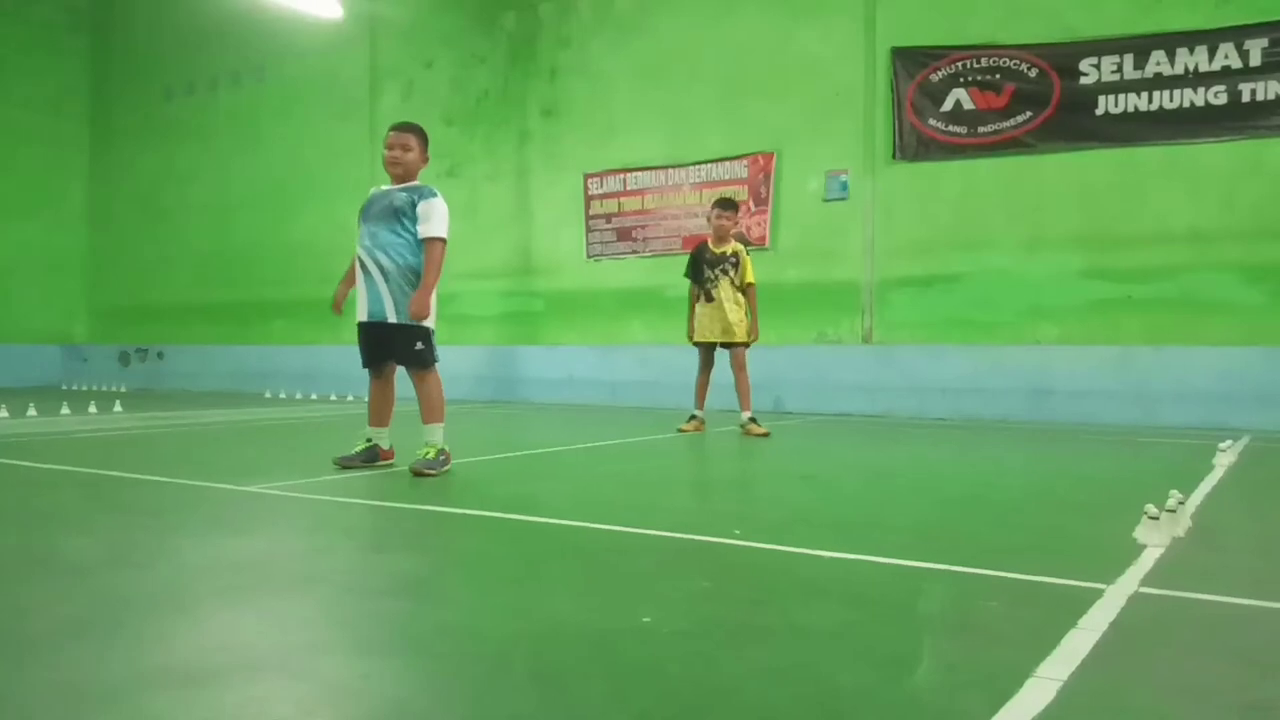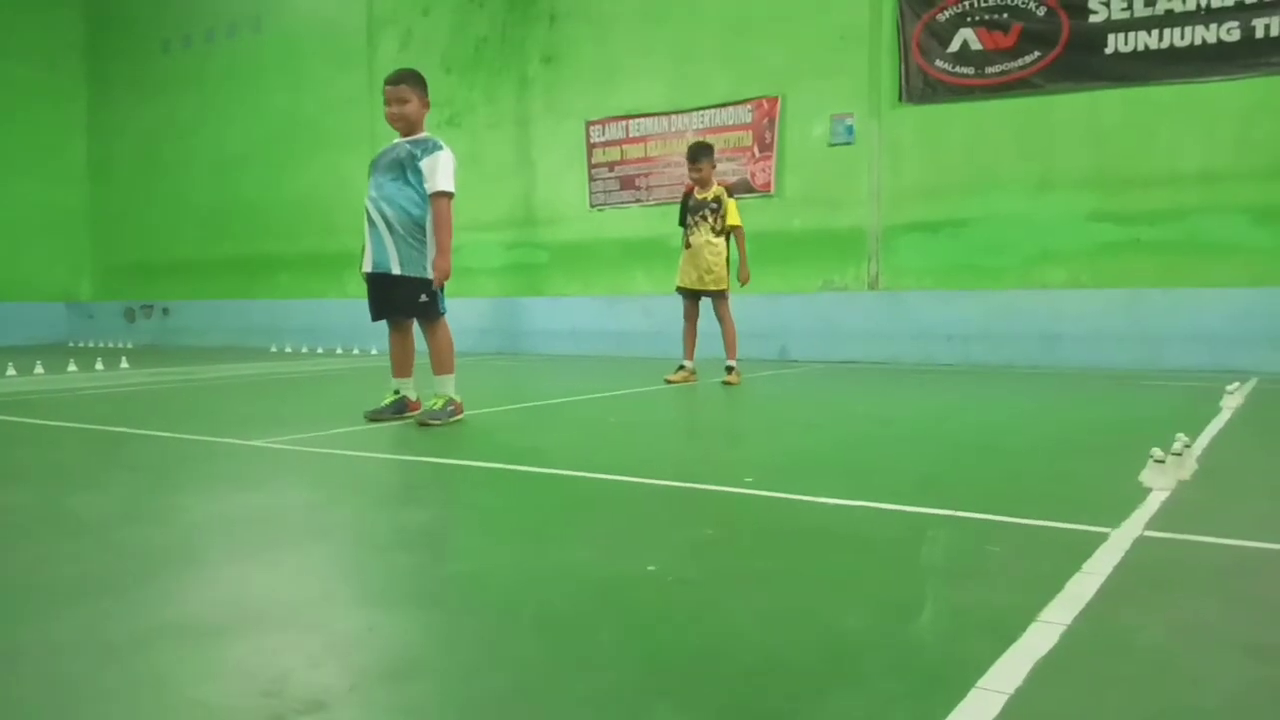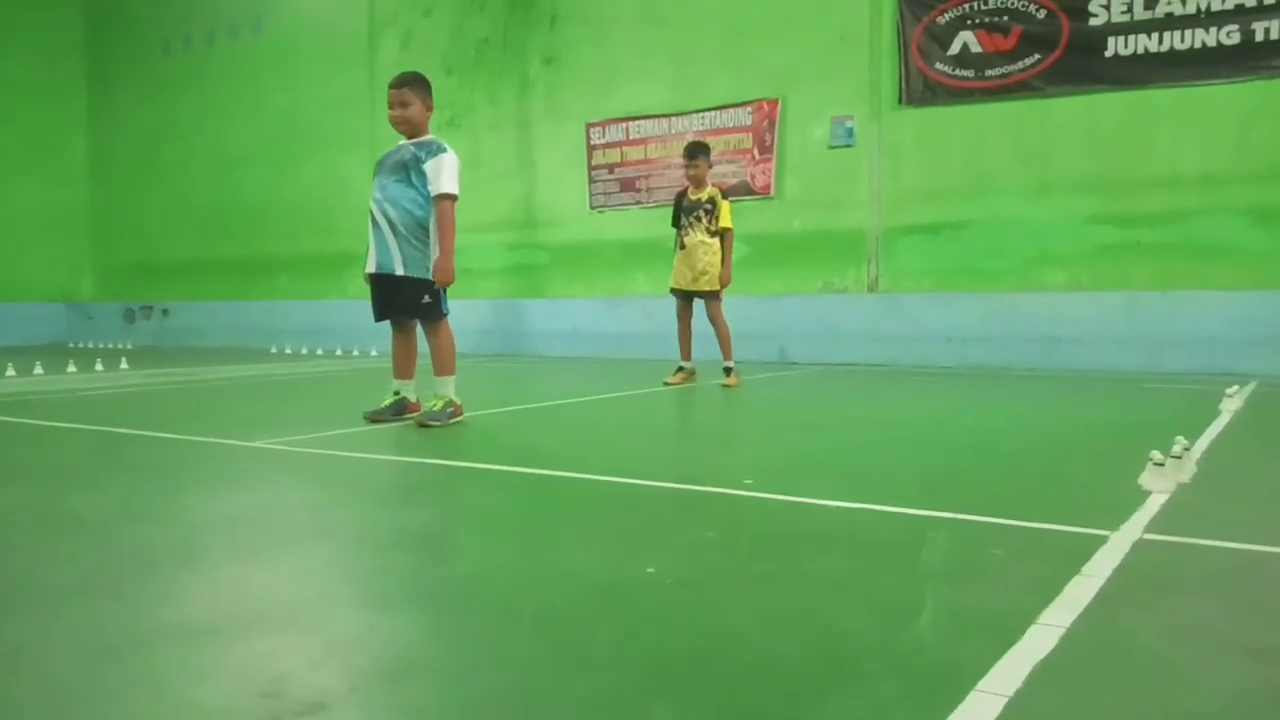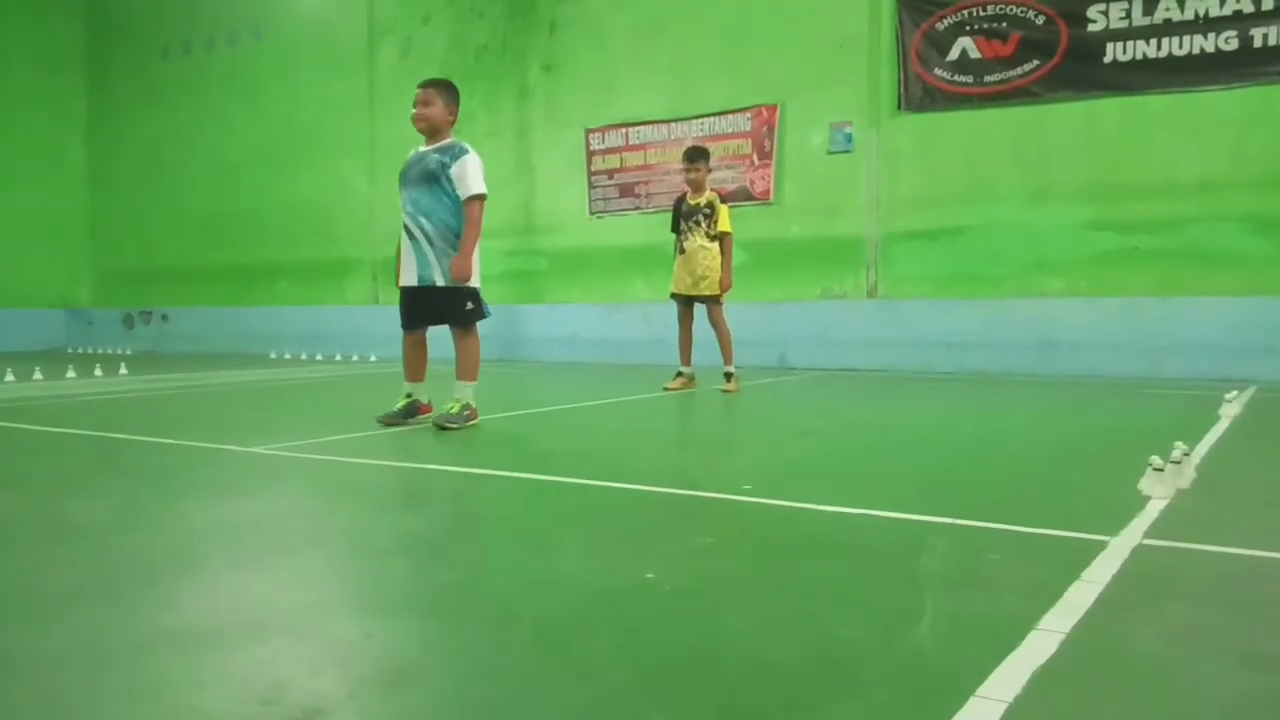
dt=1s
person 1, frame 1
left shoulder: (427, 198)
right shoulder: (373, 199)
left elbow: (435, 247)
left wrist: (424, 294)
right wrist: (344, 285)
left hip: (408, 305)
right hip: (372, 306)
left knee: (422, 369)
right knee: (379, 370)
left ankle: (436, 446)
right ankle: (378, 443)
person 1, frame 2
left shoulder: (432, 151)
right shoulder: (384, 155)
left elbow: (440, 203)
left wrist: (443, 254)
right wrist: (367, 254)
left hip: (416, 258)
right hip: (382, 259)
left knee: (431, 320)
right knee: (396, 323)
left ankle: (447, 397)
right ankle: (404, 395)
person 1, frame 3
left shoulder: (437, 153)
right shoulder: (389, 157)
left elbow: (445, 206)
left wrist: (446, 256)
right wrist: (372, 256)
left hip: (419, 260)
right hip: (386, 260)
left knee: (434, 321)
right knee: (400, 324)
left ankle: (447, 398)
right ankle: (404, 396)
person 1, frame 4
left shoulder: (460, 156)
right shoulder: (413, 159)
left elbow: (474, 205)
left wrist: (465, 256)
right wrist: (402, 258)
left hip: (450, 265)
right hip: (416, 267)
left knee: (462, 328)
right knee: (412, 329)
left ankle: (464, 402)
right ankle: (415, 398)
person 2, frame 1
left shoulder: (740, 251)
right shoulder: (700, 251)
left elbow: (750, 286)
right elbow: (694, 287)
left wrist: (754, 321)
right wrist: (690, 321)
left hip: (734, 318)
right hip: (706, 318)
left knee: (739, 365)
right knee: (704, 365)
left ankle: (747, 418)
right ankle: (697, 416)
person 2, frame 2
left shoulder: (723, 195)
right shoulder: (688, 196)
left elbow: (737, 228)
left wrist: (743, 263)
left hip: (715, 265)
right hip: (690, 266)
left knee: (722, 313)
right knee: (689, 315)
left ankle: (732, 366)
right ankle: (687, 366)
person 2, frame 3
left shoulder: (717, 196)
right shoulder: (681, 197)
left elbow: (727, 232)
left wrist: (727, 266)
right wrist: (675, 261)
left hip: (709, 266)
right hip: (684, 267)
left knee: (714, 315)
right knee: (683, 315)
left ankle: (729, 367)
right ankle: (686, 367)
person 2, frame 4
left shoulder: (716, 201)
right shoulder: (680, 202)
left elbow: (726, 236)
left wrist: (727, 271)
right wrist: (676, 268)
left hip: (709, 271)
right hip: (684, 272)
left knee: (716, 319)
right knee: (684, 321)
left ankle: (730, 372)
right ankle: (685, 372)
